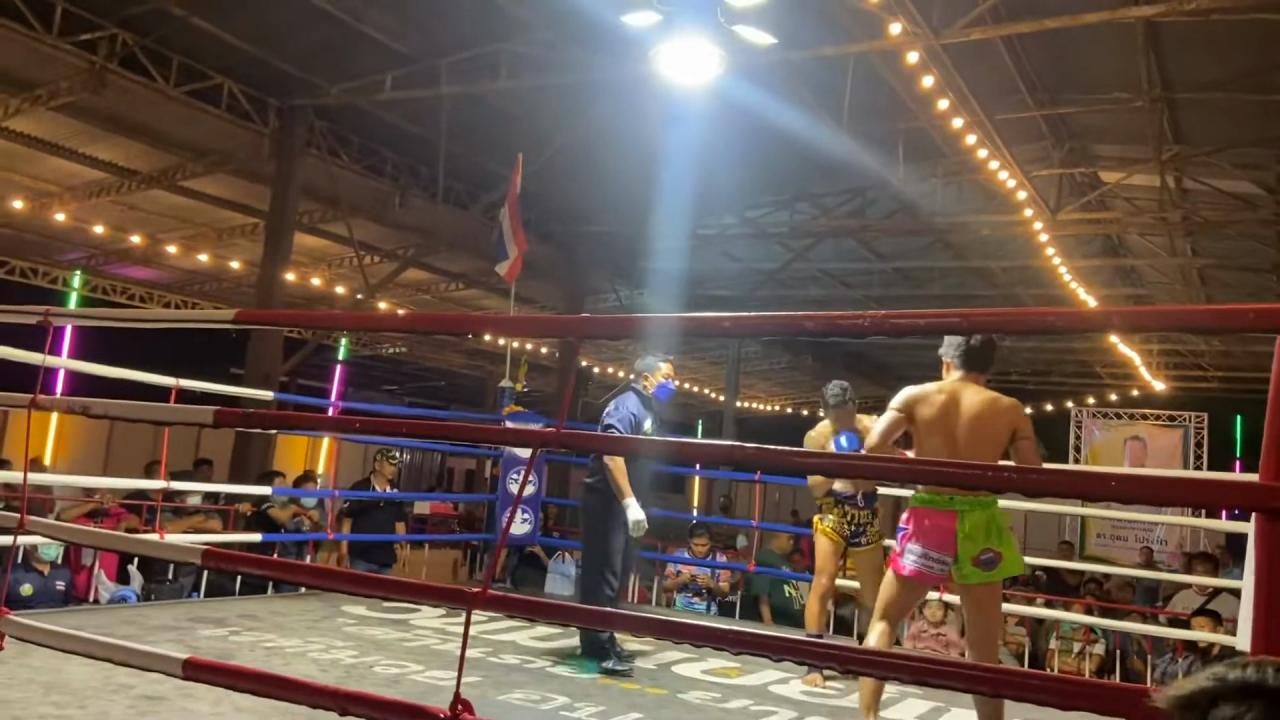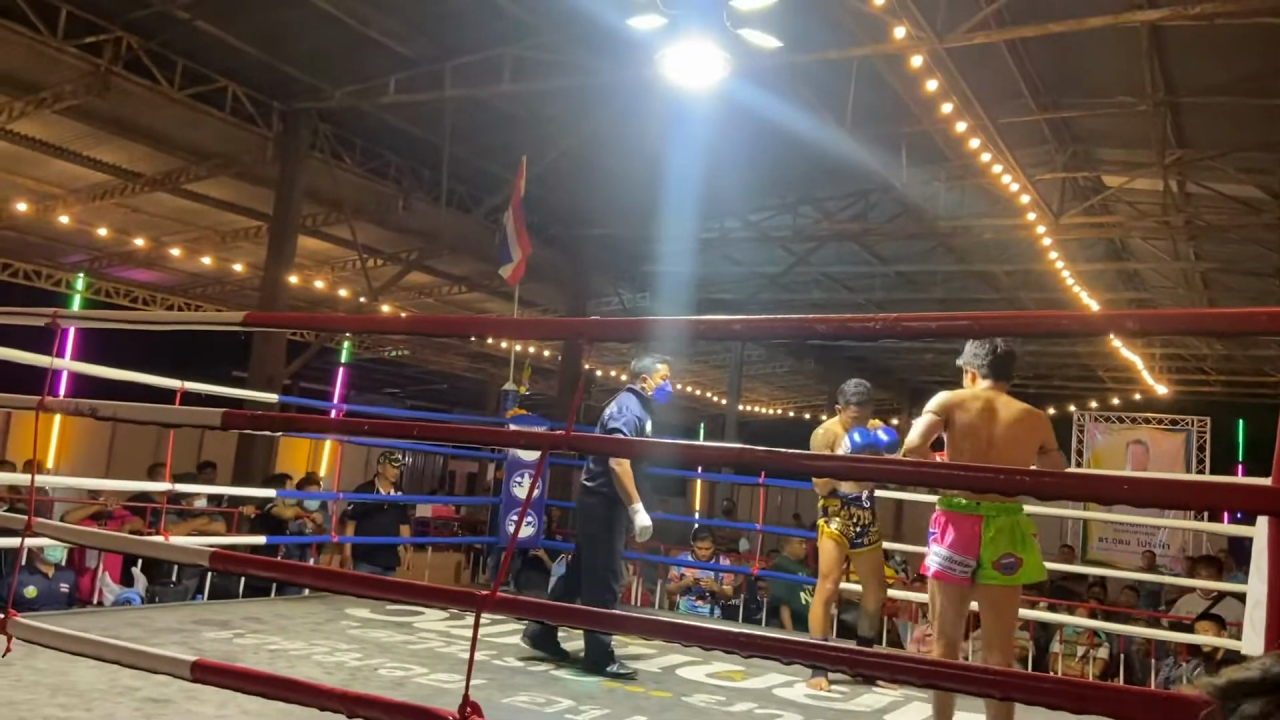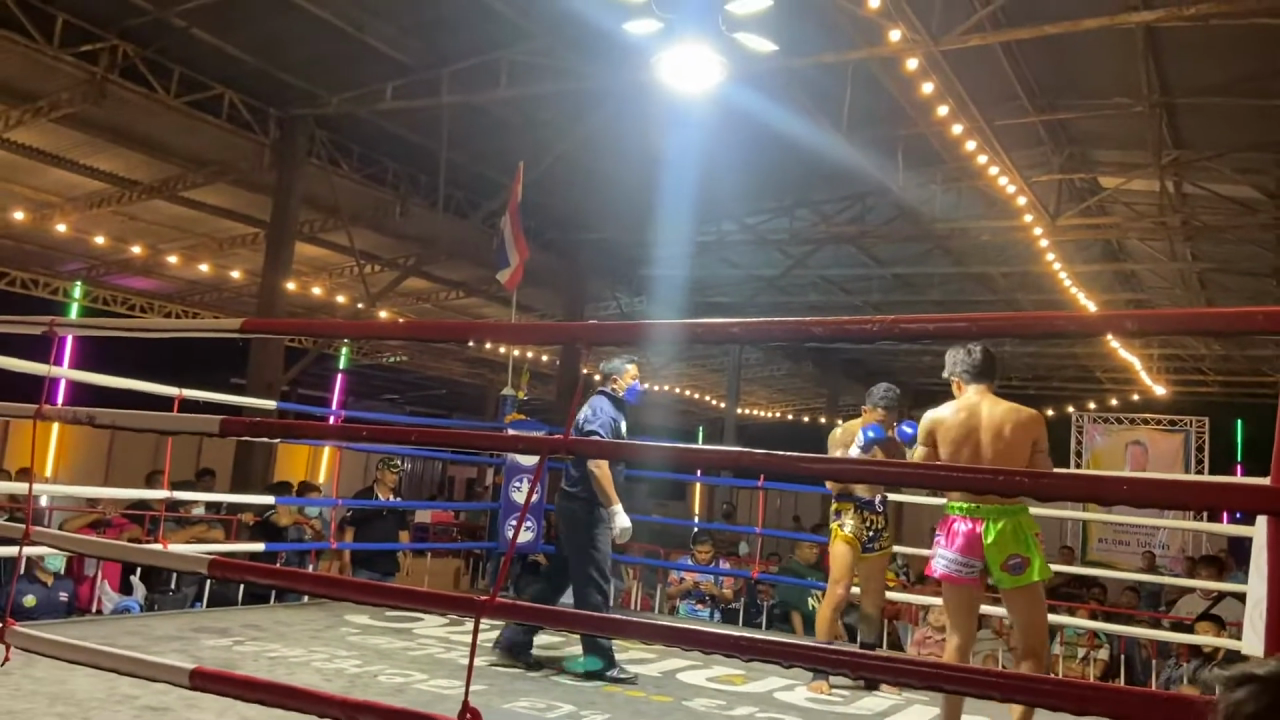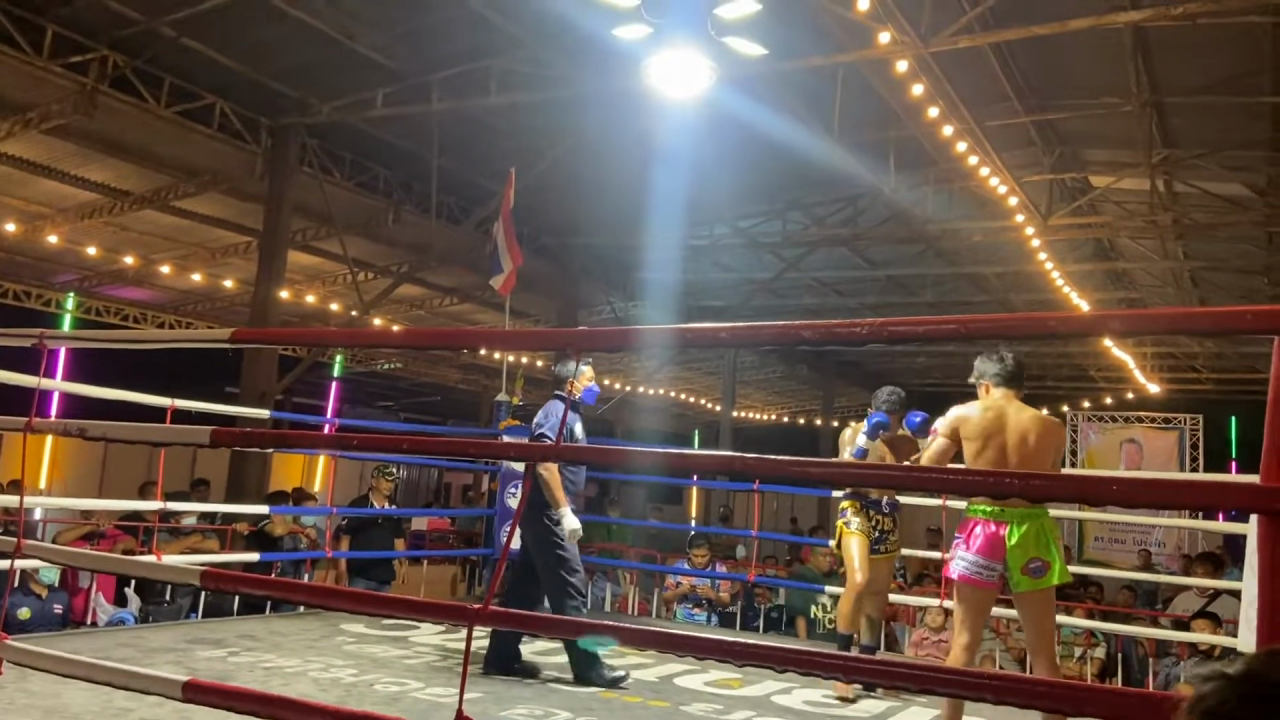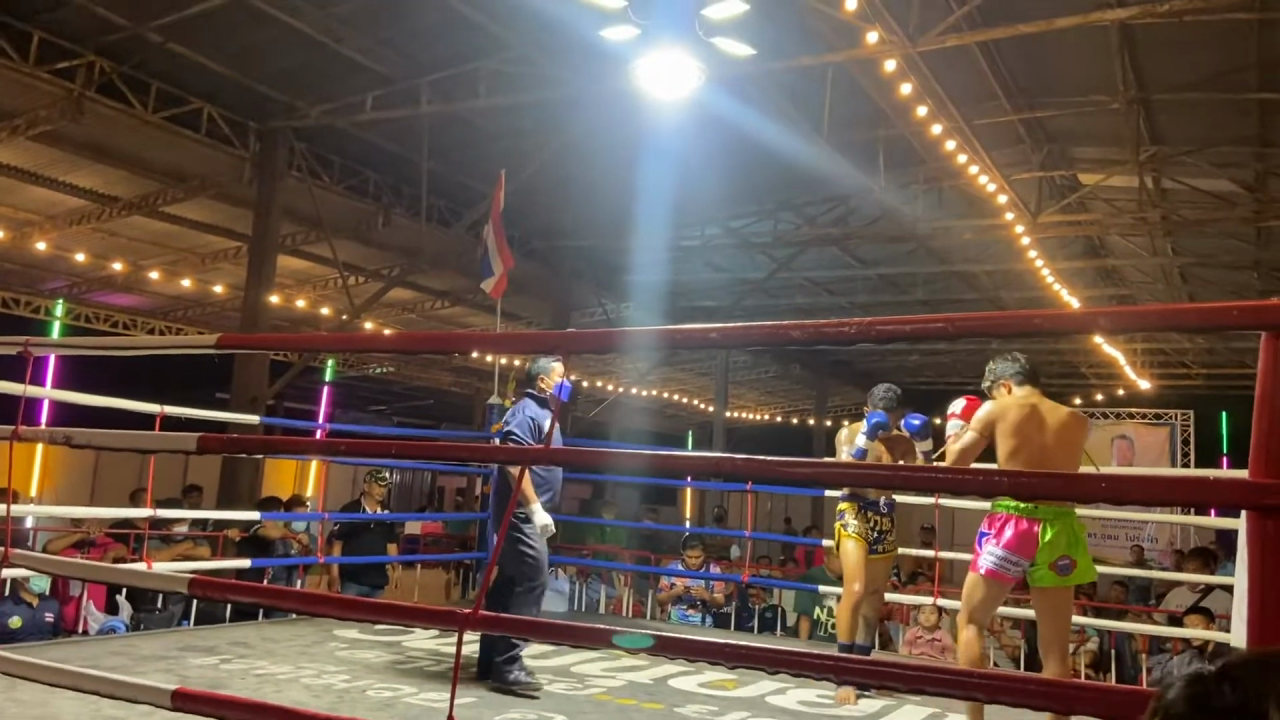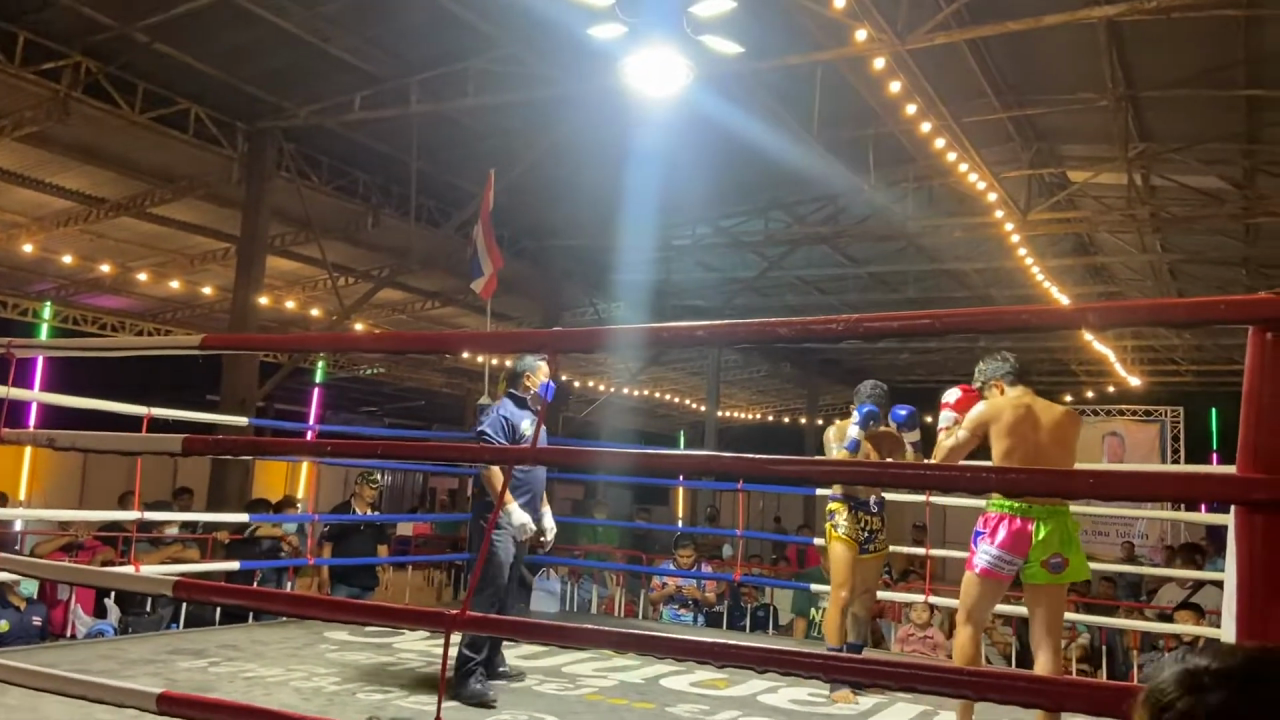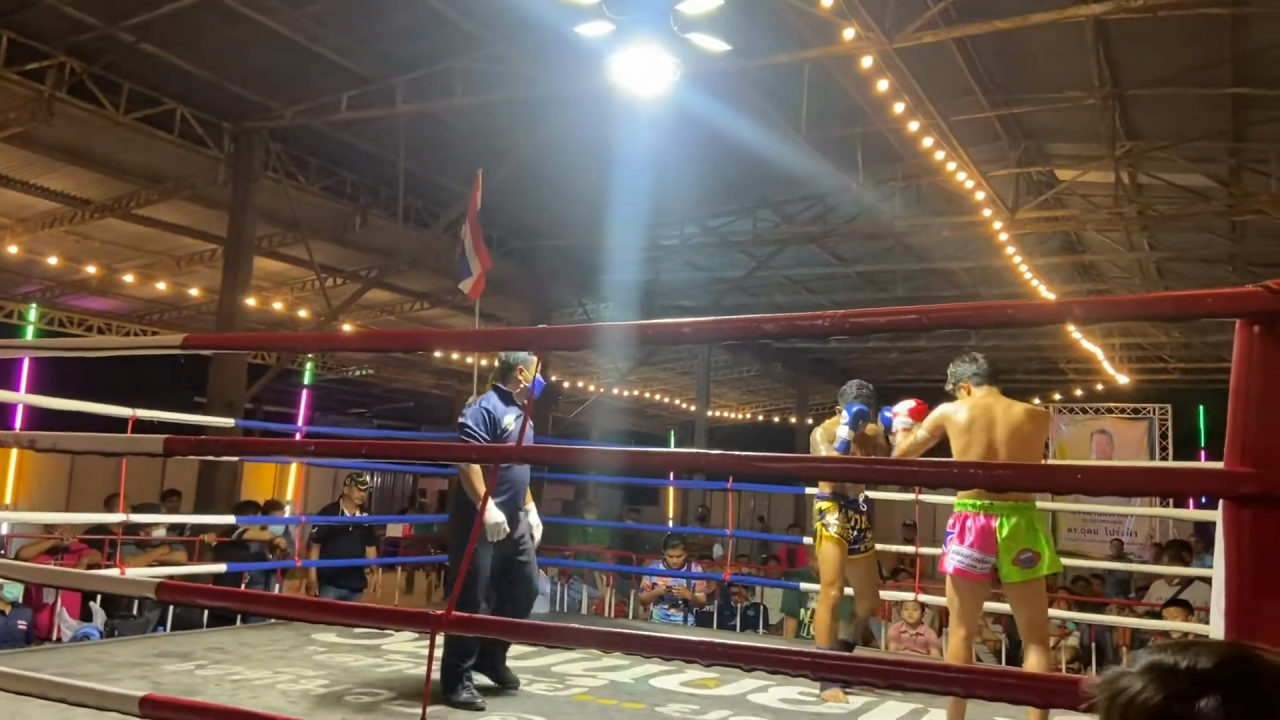
dt=0.3s
person 1, frame 1
left shoulder: (915, 396)
right shoulder: (1009, 409)
left elbow: (873, 447)
left hip: (928, 520)
right hip: (980, 524)
left knee: (883, 622)
right knee: (983, 649)
person 1, frame 2
left shoulder: (947, 402)
right shoulder: (1037, 420)
left elbow: (911, 450)
left hip: (956, 524)
right hip: (1005, 530)
left knee: (947, 640)
right knee: (998, 651)
person 1, frame 3
left shoulder: (936, 418)
right shoulder: (1029, 419)
left hip: (960, 529)
right hip: (1010, 530)
left knee: (959, 640)
right knee: (1034, 643)
person 1, frame 4
left shoulder: (962, 415)
right shoulder: (1052, 428)
left elbow: (927, 469)
left wrist: (936, 437)
left hip: (981, 530)
right hip: (1031, 532)
left knee: (966, 640)
right knee: (1043, 651)
person 1, frame 5
left shoulder: (996, 411)
right shoulder: (1077, 421)
left elbow: (953, 464)
left hip: (1009, 526)
right hip: (1058, 530)
left knee: (971, 622)
right knee: (1054, 648)
person 1, frame 6
left shoulder: (988, 410)
right shoulder: (1070, 419)
left elbow: (943, 459)
left wrist: (950, 415)
left hip: (1003, 526)
right hip: (1052, 529)
left knee: (968, 623)
right knee: (1046, 643)
person 1, frame 7
left shoulder: (949, 412)
right shoulder: (1038, 417)
left elbow: (902, 452)
left wrist: (902, 423)
left hip: (973, 524)
right hip: (1021, 524)
left knee: (962, 632)
right knee: (1035, 638)
person 2, frame 1
left shoulder: (647, 410)
right shoulder: (627, 407)
right elbow: (612, 457)
left wrist: (634, 503)
right wrist: (631, 503)
left hip: (621, 505)
right hip: (607, 502)
left knee: (615, 574)
right knee: (603, 576)
left ankle: (603, 641)
right ankle: (596, 650)
person 2, frame 2
left shoulder: (633, 407)
right shoulder: (630, 409)
right elbow: (618, 461)
left wrist: (631, 507)
right wrist: (637, 509)
left hip: (600, 501)
right hip: (604, 503)
left knee: (581, 571)
right knee: (604, 581)
left ankle: (541, 631)
right ankle: (600, 658)
person 2, frame 3
left shoulder: (606, 409)
right shoulder: (604, 411)
right elbow: (596, 464)
left wrist: (610, 510)
right wrist: (617, 511)
left hip: (578, 506)
right hip: (585, 507)
left knee: (556, 577)
right knee: (594, 585)
left ankle: (513, 641)
right ankle: (600, 661)
person 2, frame 4
left shoulder: (568, 414)
right shoulder: (556, 414)
right elbow: (545, 466)
left wrist: (563, 513)
right wrist: (565, 513)
left hip: (544, 514)
right hip: (546, 513)
left knee: (526, 586)
right knee: (569, 586)
left ankle: (501, 657)
right ankle: (588, 665)
person 2, frame 5
left shoulder: (544, 414)
right shoulder: (526, 412)
right elbow: (515, 465)
left wrist: (538, 510)
right wrist: (536, 509)
left hip: (528, 514)
right hip: (521, 513)
left knee: (509, 587)
right knee: (532, 581)
left ankle: (494, 661)
right ankle: (507, 665)
person 2, frame 6
left shoulder: (534, 418)
right shoulder: (502, 413)
right elbow: (488, 464)
left wrist: (545, 512)
right wrist: (512, 509)
left hip: (519, 521)
right hip: (497, 519)
left knee: (507, 595)
right knee: (489, 592)
left ankle: (491, 661)
right ankle: (468, 675)
person 2, frame 7
left shoulder: (520, 414)
right shoulder: (485, 407)
right elbow: (467, 461)
left wrist: (530, 510)
right wrist: (486, 507)
left hip: (510, 521)
right hip: (479, 521)
left knee: (524, 590)
right knee: (470, 600)
left ankle: (490, 657)
right ankle: (457, 681)
person 3, frame 1
left shoulder: (873, 429)
right shoulder: (816, 436)
right elbow: (815, 488)
left hip: (867, 513)
right hip: (833, 513)
left knee: (872, 590)
right knee: (824, 584)
right ankle: (814, 662)
person 3, frame 2
left shoulder: (877, 430)
right shoulder: (824, 434)
right elbow: (820, 486)
right wrist: (844, 458)
left hip: (866, 513)
right hip: (837, 512)
left knee: (876, 592)
right knee: (828, 588)
right ankle: (818, 668)
person 3, frame 3
left shoulder: (894, 440)
right shoulder: (844, 434)
right elbow: (832, 482)
right wrist: (857, 451)
left hip: (878, 517)
right hip: (848, 513)
left knee: (874, 599)
right knee: (838, 592)
right ankle: (819, 671)
person 3, frame 4
left shoulder: (905, 442)
right shoulder: (852, 433)
right wrist: (864, 440)
left hip: (887, 517)
right hip: (857, 512)
left knee: (878, 600)
right knee: (858, 583)
person 3, frame 5
left shoulder: (901, 440)
right shoulder: (849, 433)
left wrist: (925, 446)
right wrist: (864, 440)
left hip: (884, 518)
right hip: (854, 514)
left knee: (874, 600)
right knee: (855, 591)
person 3, frame 6
left shoulder: (888, 436)
right shoulder: (837, 431)
left wrist: (912, 437)
right wrist: (855, 432)
left hip: (874, 516)
right hip: (844, 513)
left knee: (865, 600)
right knee: (842, 596)
right ankle: (836, 679)
person 3, frame 7
left shoulder: (872, 435)
right shoulder: (823, 432)
right wrist: (845, 433)
left hip: (859, 514)
right hip: (832, 512)
left knee: (869, 599)
right knee: (831, 595)
right ankle: (827, 678)
